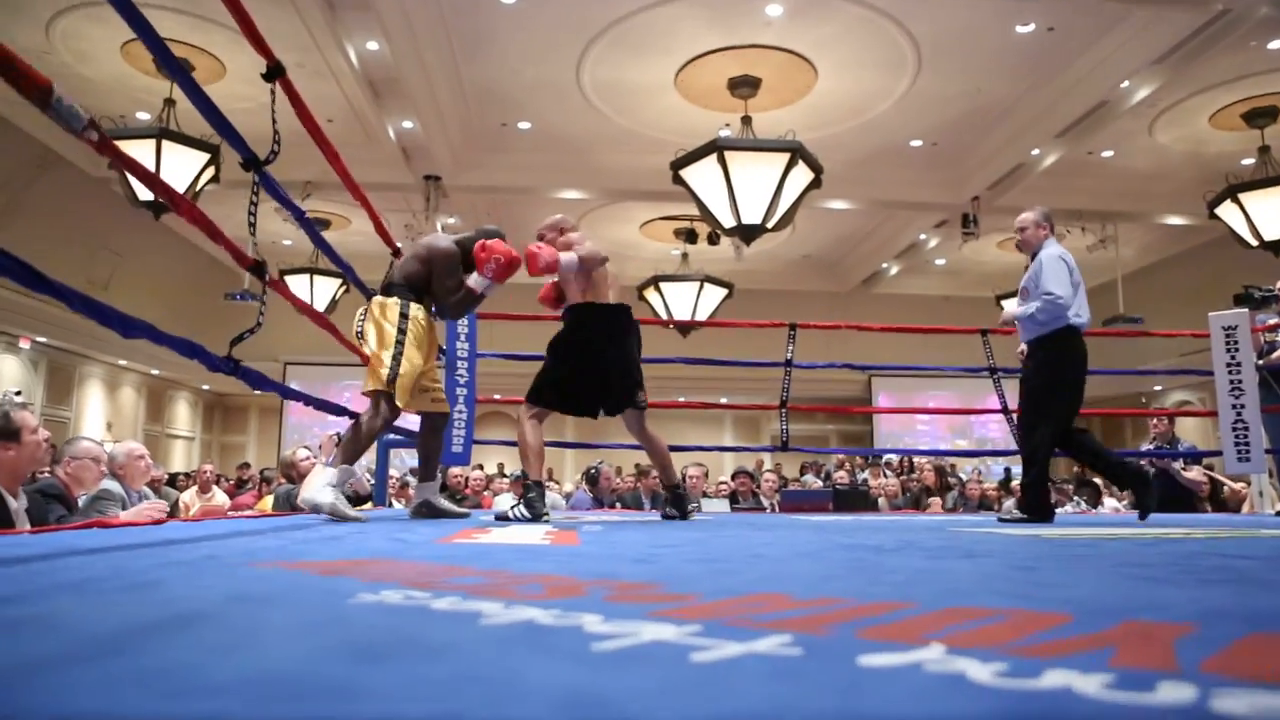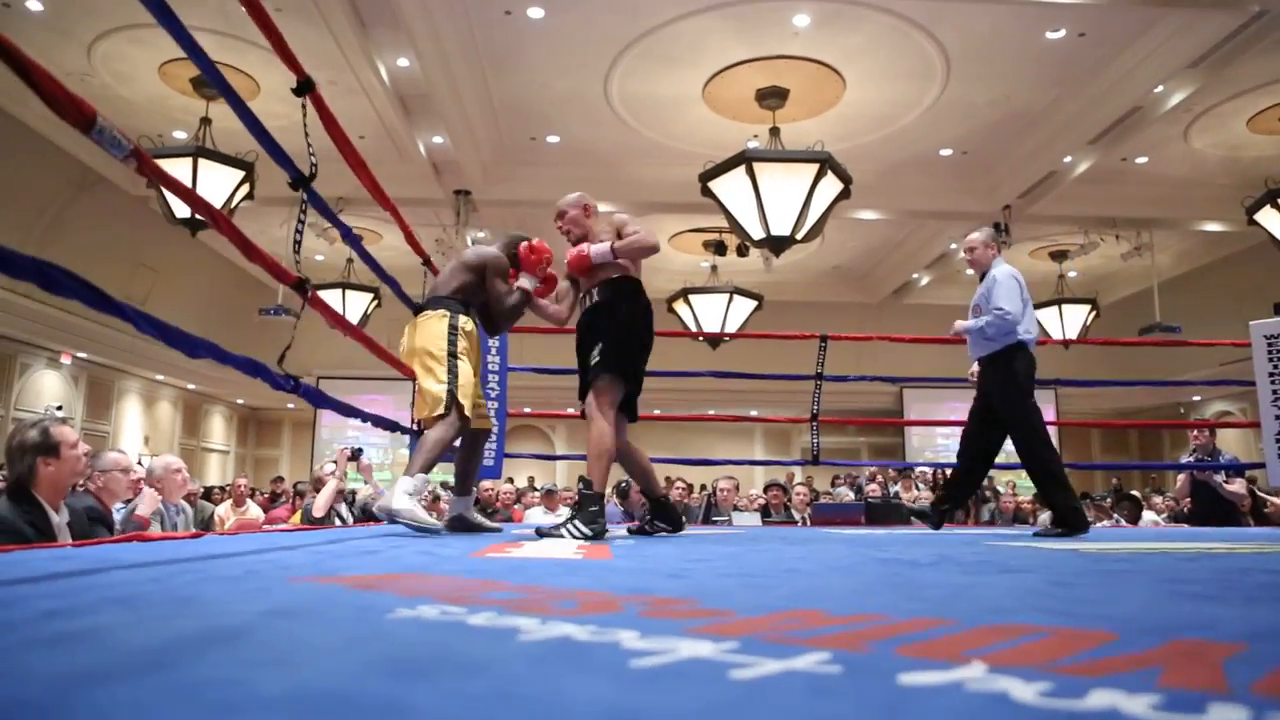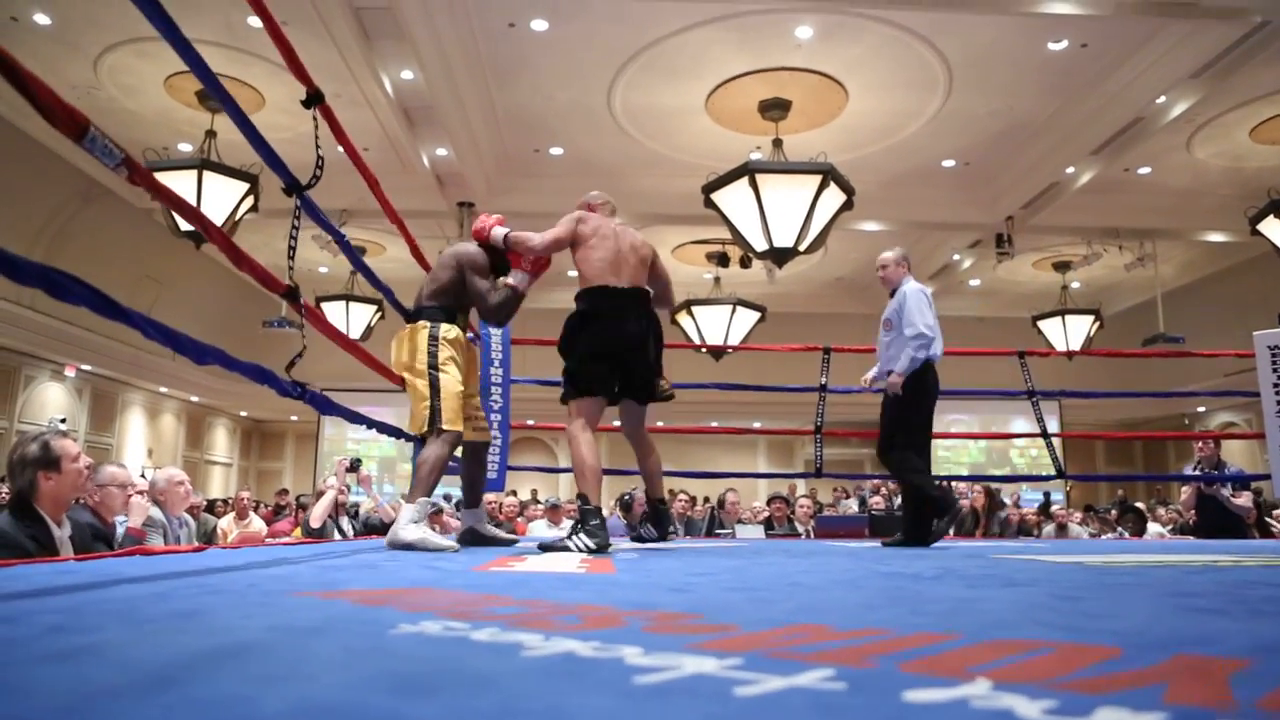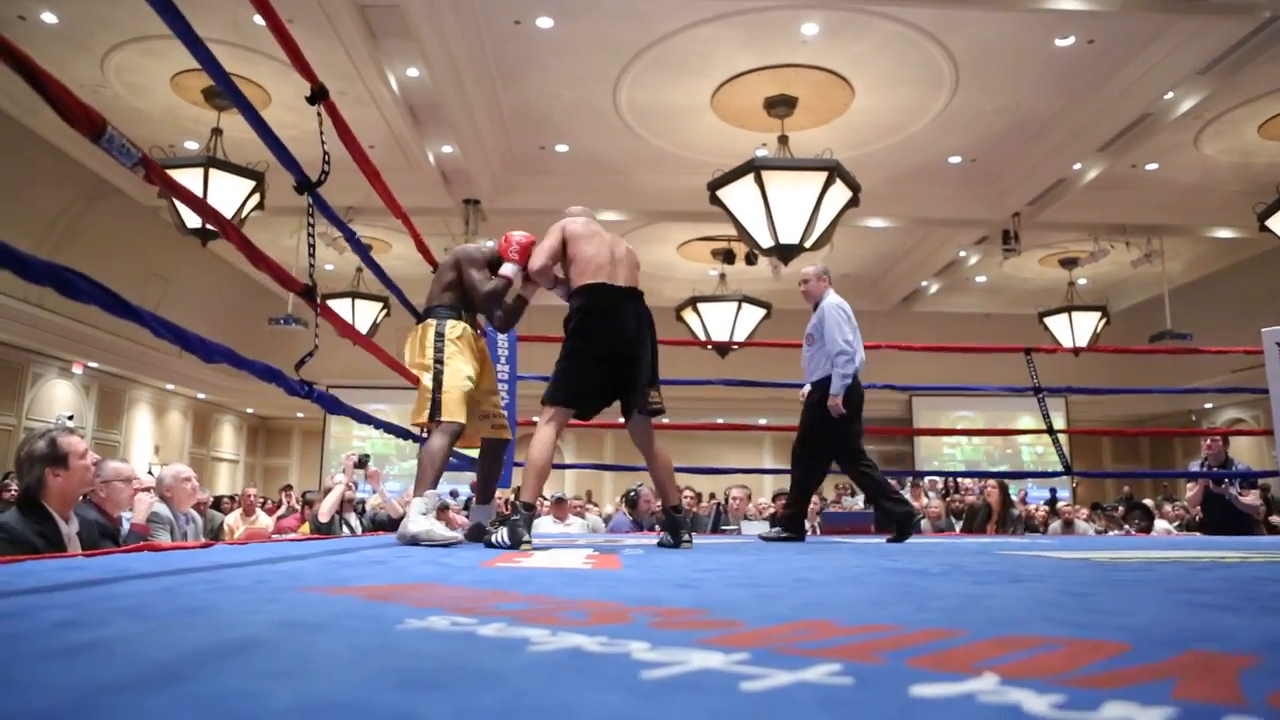
dt=0.4s
person 1, frame 1
left shoulder: (572, 240)
left elbow: (598, 255)
left wrist: (559, 260)
right wrist: (565, 298)
left hip: (588, 335)
right hip: (621, 334)
left knee: (529, 414)
right knee: (639, 426)
left ankle: (532, 500)
right ankle: (677, 499)
person 1, frame 2
left shoulder: (615, 224)
right shoulder: (577, 264)
left elbow: (649, 242)
right elbow: (560, 315)
left wrist: (600, 251)
right wrist: (529, 296)
left hip: (623, 312)
left knee: (598, 407)
right knee: (613, 434)
left ankle: (590, 511)
right ankle: (664, 511)
person 1, frame 3
left shoulder: (582, 221)
right shoulder: (640, 241)
left elbow: (539, 245)
right elbow: (668, 300)
left wrist: (498, 234)
left hip: (600, 320)
right hip: (641, 327)
left knee: (580, 424)
right knee: (635, 427)
left ankle: (593, 526)
right ankle: (659, 517)
person 1, frame 4
left shoulder: (569, 226)
right shoulder: (626, 249)
left elbow: (539, 268)
left wrist: (557, 282)
left hip: (595, 319)
right hip: (636, 321)
left knee: (550, 422)
right knee: (644, 435)
left ankle: (521, 521)
right ankle: (676, 524)
person 2, frame 1
left shoulder: (449, 250)
right shoulder: (447, 250)
left elbow: (457, 308)
right elbow: (447, 309)
left wrist: (490, 279)
right wrist: (483, 277)
left hip: (411, 320)
right hip: (400, 315)
left knee: (437, 410)
right knee: (388, 404)
left ankle: (427, 498)
right ankle: (324, 485)
person 2, frame 2
left shoulder: (478, 261)
right shoulder: (492, 257)
left elbow: (493, 327)
right elbow: (503, 314)
left wrist: (531, 291)
right wrist: (529, 280)
left hip: (444, 330)
right hip: (444, 327)
left knee: (478, 426)
right knee: (453, 418)
left ankle: (461, 512)
right ankle: (404, 495)
person 2, frame 3
left shoulder: (476, 260)
right shoulder: (472, 255)
left elbow: (499, 318)
right elbow: (493, 312)
left wrist: (524, 278)
right wrist: (519, 274)
left hip: (447, 344)
right hip: (433, 340)
left knee: (477, 435)
right knee: (446, 433)
left ankle: (473, 523)
right ankle: (408, 523)
person 2, frame 4
left shoulder: (486, 268)
right shoulder: (472, 254)
left elbow: (503, 323)
right elbow: (485, 300)
left wrist: (527, 289)
right wrist: (513, 267)
left hip: (466, 342)
right hip: (445, 337)
left knee: (496, 432)
right knee: (449, 424)
left ankle: (482, 518)
person 3, frame 1
left shoulder: (1049, 258)
right shoulder: (1043, 260)
left elbow: (1056, 303)
left wrist: (1018, 314)
right wrist: (1029, 342)
left hip: (1056, 352)
right hip: (1055, 351)
left knee: (1038, 430)
right knee: (1060, 430)
left ankle: (1035, 506)
right ankle: (1133, 478)
person 3, frame 2
left shoulder: (1001, 276)
right shoulder: (989, 281)
left elbow: (1005, 318)
left wrist: (967, 327)
right wrist: (980, 363)
left hip: (1009, 368)
right hip: (996, 371)
left knee: (1032, 442)
right knee: (975, 442)
left ankle: (1070, 516)
right ankle: (941, 509)
person 3, frame 3
left shoulder: (912, 293)
right shoulder: (898, 299)
left elbow: (922, 335)
left wrist: (900, 373)
right wrist: (876, 373)
left hip: (912, 385)
right hip: (912, 385)
left knee: (893, 451)
right knee: (911, 453)
left ankle: (943, 504)
right ankle: (916, 530)
person 3, frame 4
left shoulder: (831, 307)
right shoulder: (825, 310)
left elbow: (842, 352)
left wrist: (836, 392)
right wrist: (810, 389)
left hip: (833, 394)
right hip: (832, 392)
left knee: (807, 457)
right knee: (852, 459)
left ankle: (792, 525)
right ankle: (900, 516)
